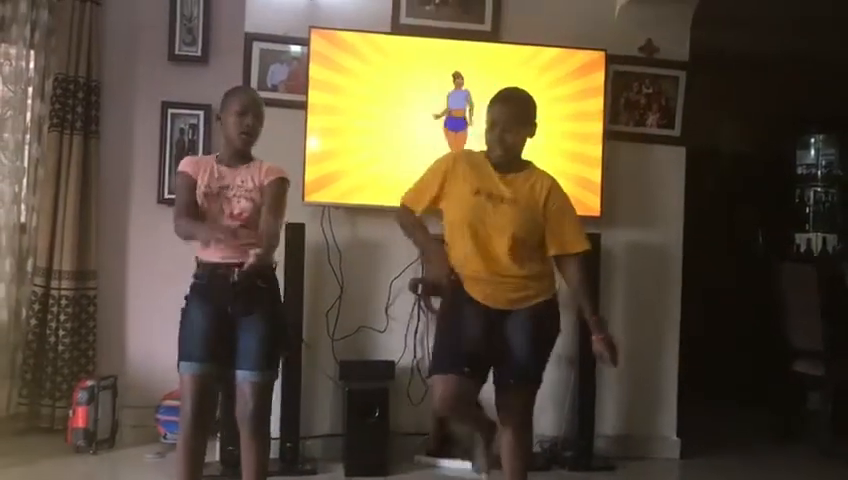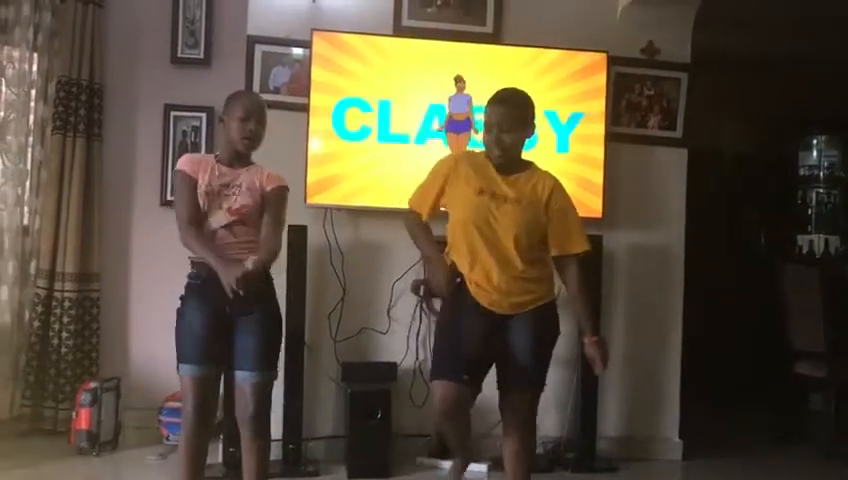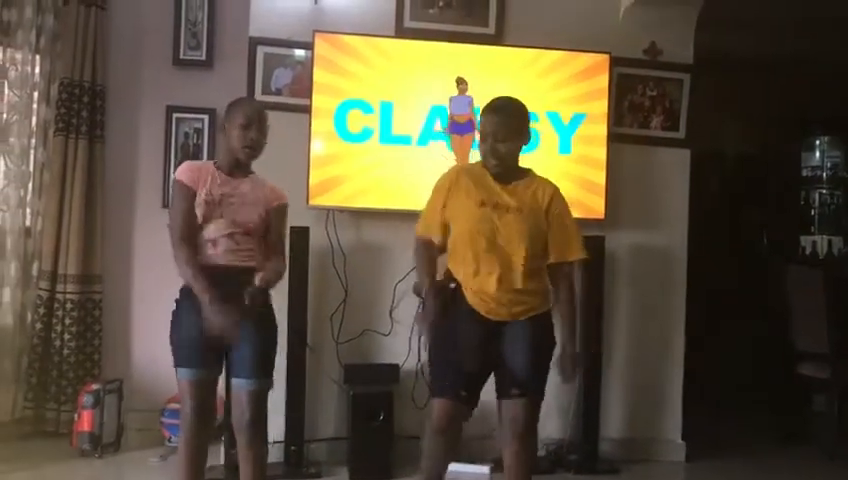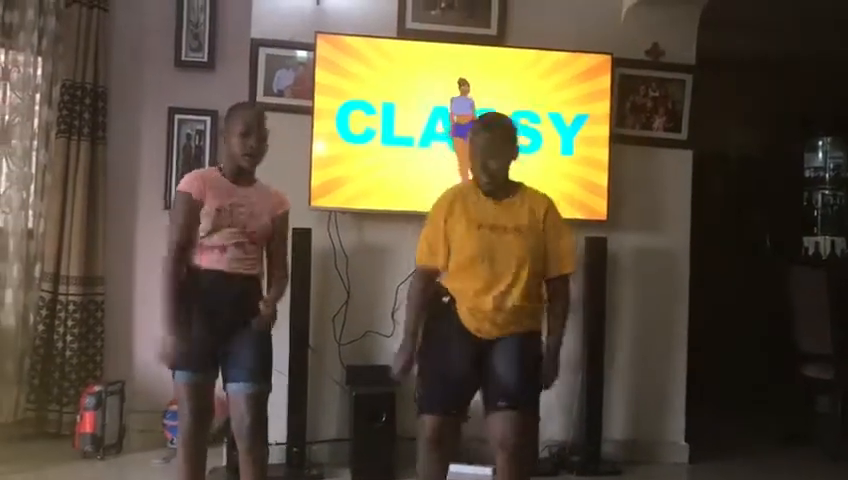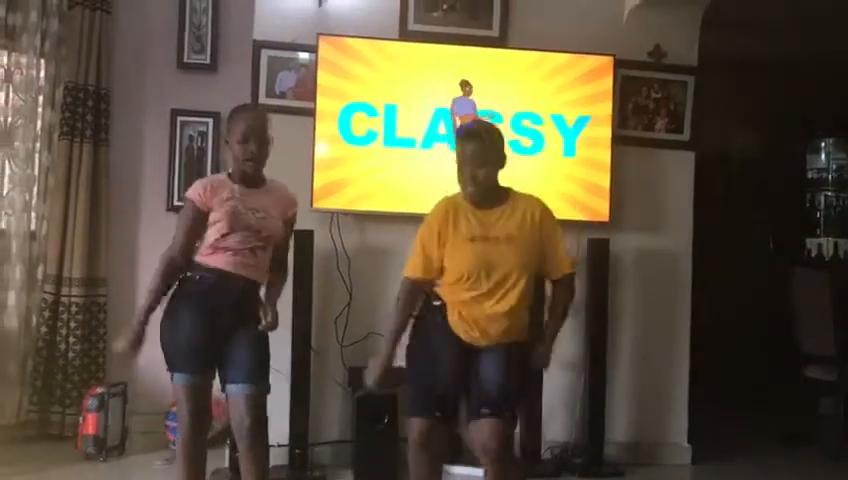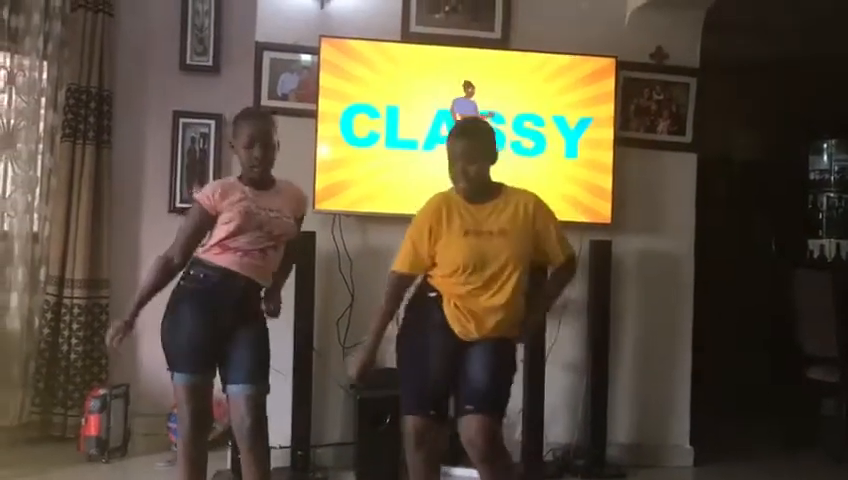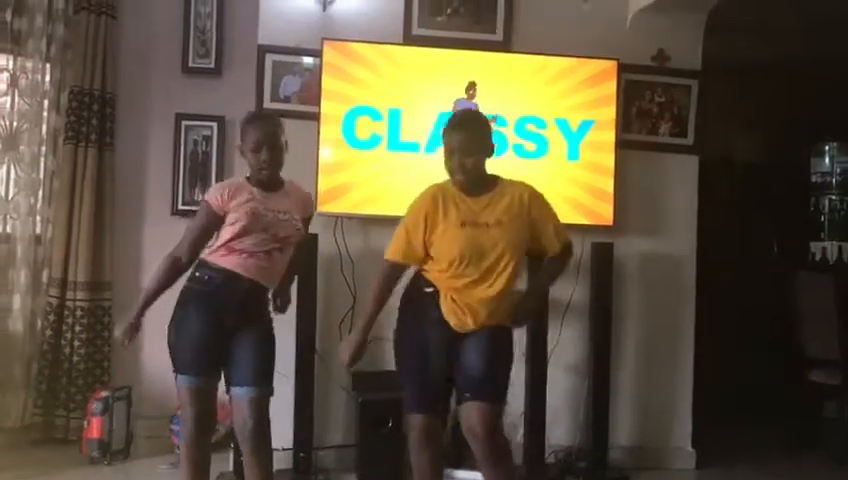
dt=0.1s
person 1, frame 1
left shoulder: (271, 175)
right shoulder: (194, 168)
left elbow: (271, 229)
right elbow: (181, 222)
left wrist: (258, 255)
right wrist: (217, 233)
left hip: (258, 290)
right hip: (208, 288)
left knee: (254, 409)
right knee: (195, 406)
person 1, frame 2
left shoulder: (270, 182)
right shoulder: (192, 166)
left elbow: (272, 239)
right elbow: (188, 230)
left wrist: (257, 264)
right wrist: (223, 263)
left hip: (255, 293)
right hip: (204, 288)
left knee: (254, 410)
right knee: (196, 408)
person 1, frame 3
left shoulder: (271, 195)
right shoulder: (192, 174)
left elbow: (275, 255)
right elbow: (180, 244)
left wrist: (265, 280)
right wrist: (210, 300)
left hip: (250, 299)
right hip: (199, 297)
left knee: (251, 418)
right knee: (195, 413)
person 1, frame 4
left shoulder: (274, 201)
right shoulder: (198, 183)
left elbow: (278, 266)
right elbow: (175, 255)
left wrist: (271, 302)
right wrist: (171, 324)
left hip: (246, 306)
right hip: (196, 299)
left knee: (251, 421)
right knee: (193, 416)
person 1, frame 5
left shoulder: (284, 200)
right shoulder: (208, 190)
right elbow: (174, 258)
left wrist: (271, 302)
right wrist: (139, 323)
left hip: (245, 308)
right hip: (197, 299)
left knee: (251, 422)
right knee: (192, 418)
person 1, frame 6
left shoulder: (294, 198)
right shoulder: (219, 193)
right elbow: (173, 256)
left wrist: (273, 290)
right wrist: (130, 314)
left hip: (246, 308)
right hip: (198, 297)
left knee: (251, 423)
right knee: (193, 419)
person 1, frame 7
left shoulder: (301, 201)
right shoulder: (226, 194)
right elbow: (181, 256)
left wrist: (282, 289)
right wrist: (138, 312)
left hip: (252, 310)
right hip: (204, 300)
left knee: (253, 426)
right knee: (196, 422)
person 2, frame 1
left shoulder: (544, 188)
right shoulder: (455, 166)
left elbow: (569, 261)
right elbow: (406, 211)
left wrist: (596, 328)
right wrist: (433, 253)
left hip: (529, 308)
right hip: (468, 298)
left knee: (516, 411)
right knee: (446, 395)
right ankle: (483, 432)
person 2, frame 2
left shoulder: (546, 188)
right shoulder: (456, 167)
left elbow: (567, 262)
right elbow: (414, 215)
left wrist: (589, 331)
right wrist: (435, 258)
left hip: (530, 311)
right hip: (470, 300)
left knee: (519, 414)
right knee: (445, 401)
person 2, frame 3
left shoulder: (546, 195)
right shoulder: (456, 181)
left elbow: (560, 271)
right elbow: (424, 243)
left wrist: (569, 341)
right wrist: (429, 296)
left hip: (526, 318)
right hip: (465, 310)
left knee: (519, 423)
right knee: (443, 415)
person 2, frame 4
left shoulder: (540, 208)
right shoulder: (452, 202)
left elbow: (558, 283)
right elbow: (424, 275)
left wrist: (553, 349)
right wrist: (409, 341)
left hip: (515, 333)
right hip: (453, 325)
left knee: (510, 436)
right knee: (434, 429)
person 2, frame 5
left shoulder: (534, 214)
right shoulder: (445, 214)
left elbow: (563, 280)
right elbow: (413, 285)
left wrist: (546, 340)
right wrist: (386, 353)
left hip: (502, 340)
right hip: (442, 330)
left knee: (492, 441)
right knee: (422, 432)
person 2, frame 6
left shoulder: (527, 207)
right shoulder: (437, 209)
left elbow: (565, 262)
right elbow: (400, 278)
left wrist: (533, 314)
right wrist: (370, 345)
left hip: (493, 335)
right hip: (433, 323)
left knee: (479, 436)
right knee: (418, 430)
person 2, frame 7
left shoulder: (523, 199)
right shoulder: (432, 201)
left elbow: (561, 250)
right elbow: (392, 268)
left wrist: (528, 299)
right wrist: (361, 333)
left hip: (488, 325)
right hip: (429, 315)
left knee: (480, 426)
right knee: (423, 425)
